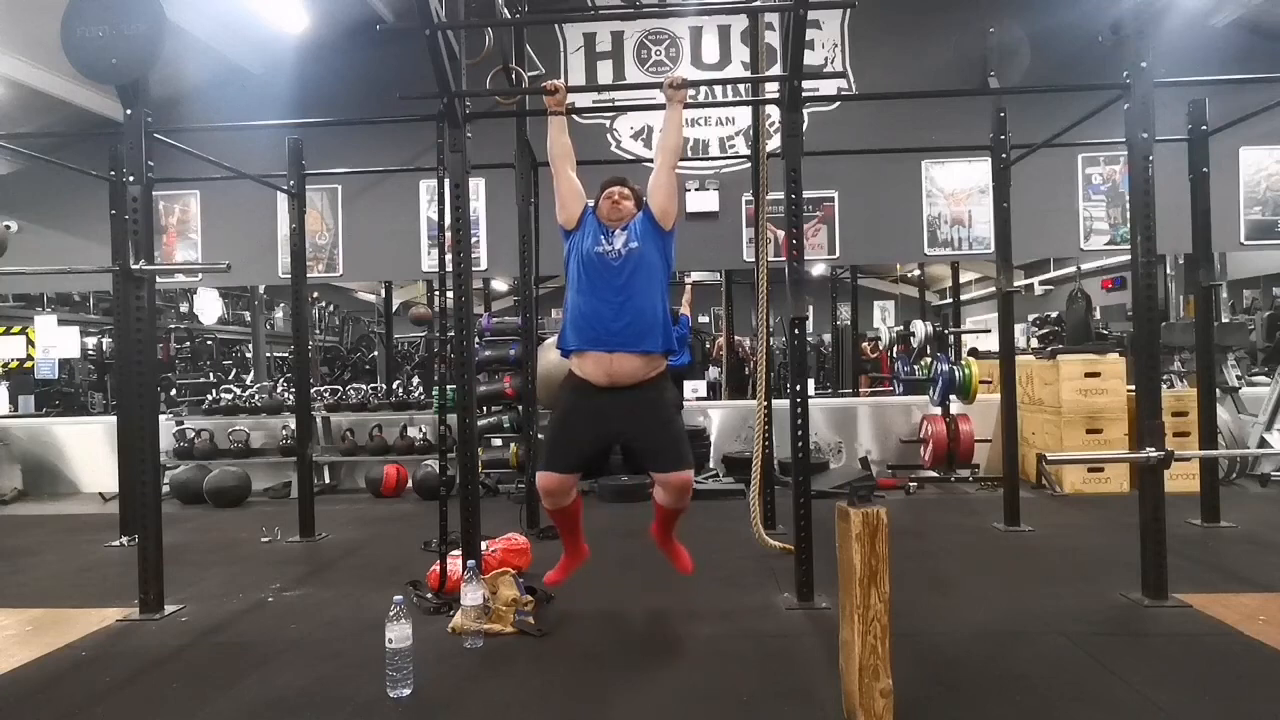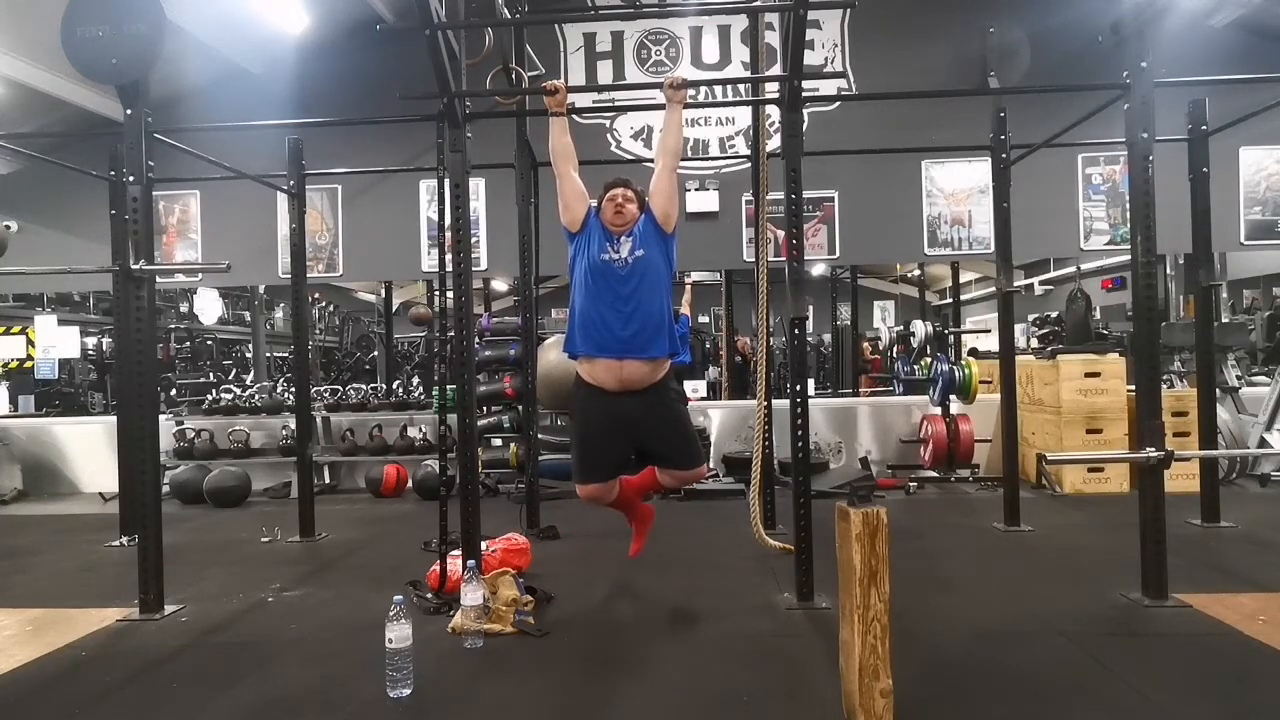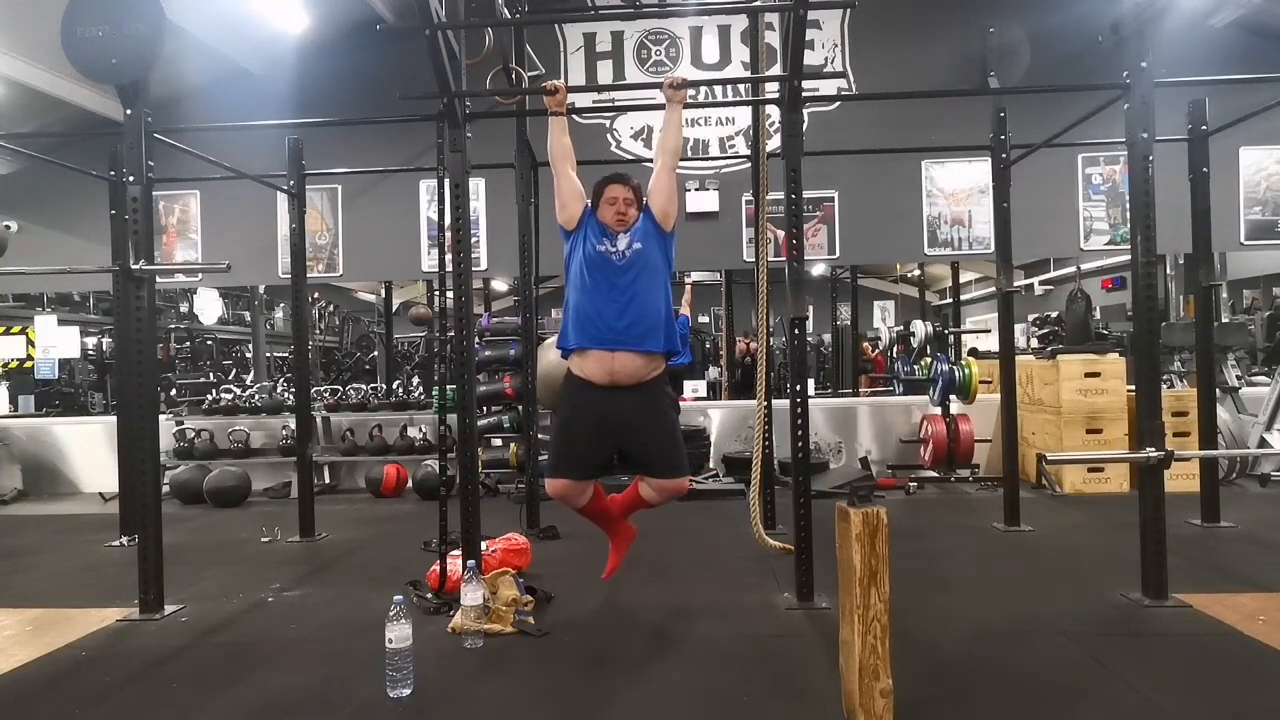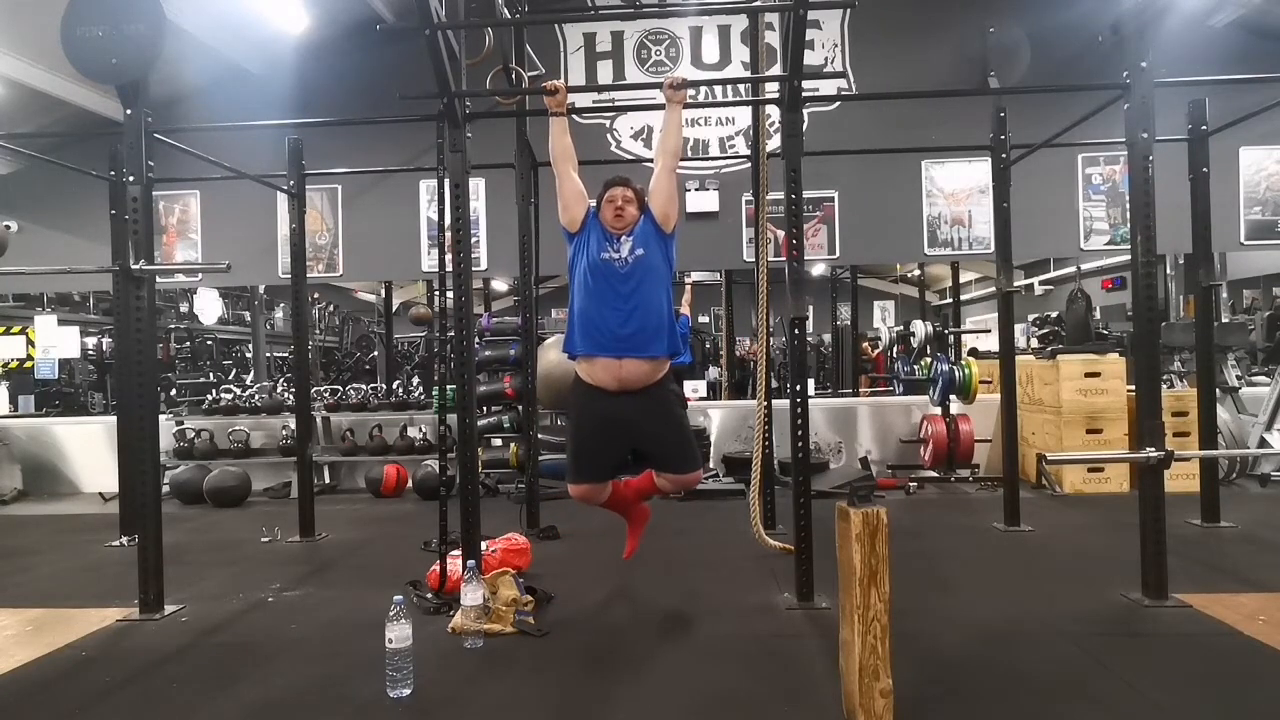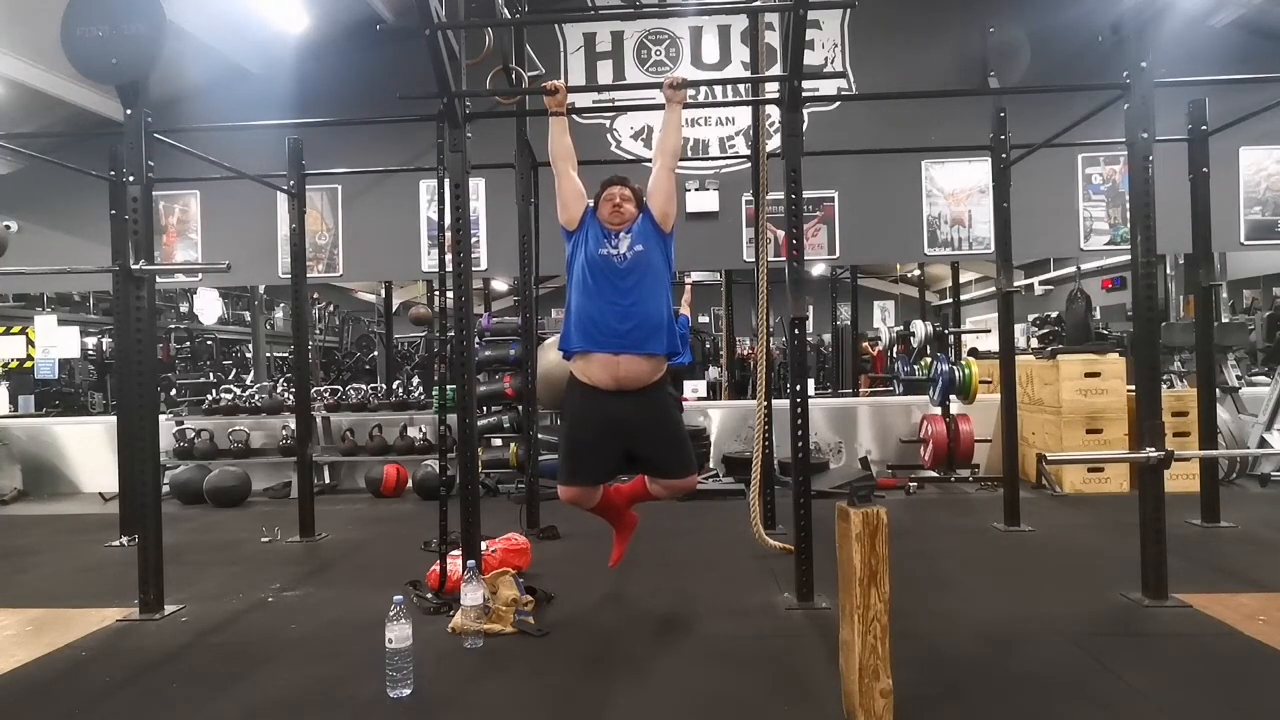
dt=1s
person 1, frame 1
left shoulder: (653, 230)
right shoulder: (580, 230)
left elbow: (666, 162)
right elbow: (563, 168)
left wrist: (674, 105)
right wrist: (556, 111)
left hip: (648, 389)
right hip: (584, 389)
left knee: (677, 480)
right knee: (551, 482)
left ankle: (664, 535)
right ankle: (574, 549)
person 1, frame 2
left shoulder: (655, 233)
right shoulder: (584, 235)
left elbow: (666, 164)
right elbow: (565, 169)
left wrist: (674, 106)
right wrist: (557, 112)
left hip: (655, 390)
right hip: (595, 394)
left knee: (690, 470)
right knee: (592, 489)
left ankle: (637, 486)
right ankle: (637, 512)
person 1, frame 3
left shoulder: (654, 231)
right shoulder: (581, 232)
left elbow: (666, 162)
right elbow: (563, 169)
left wrist: (674, 105)
right wrist: (556, 111)
left hip: (647, 390)
right hip: (585, 390)
left knee: (672, 483)
right knee: (562, 485)
left ankle: (617, 507)
right ankle: (614, 524)
person 1, frame 4
left shoulder: (655, 233)
right shoulder: (583, 235)
left elbow: (665, 164)
right elbow: (565, 170)
left wrist: (674, 106)
right wrist: (557, 112)
left hip: (653, 391)
right hip: (593, 394)
left knee: (686, 475)
right knee: (584, 489)
left ankle: (634, 492)
right ankle: (629, 507)
person 1, frame 5
left shoulder: (654, 231)
right shoulder: (582, 233)
left elbow: (664, 163)
right elbow: (564, 168)
left wrist: (673, 105)
right wrist: (557, 111)
left hip: (650, 393)
right hip: (588, 394)
left knee: (681, 480)
right knee: (574, 491)
left ankle: (626, 495)
right ankle: (618, 513)
